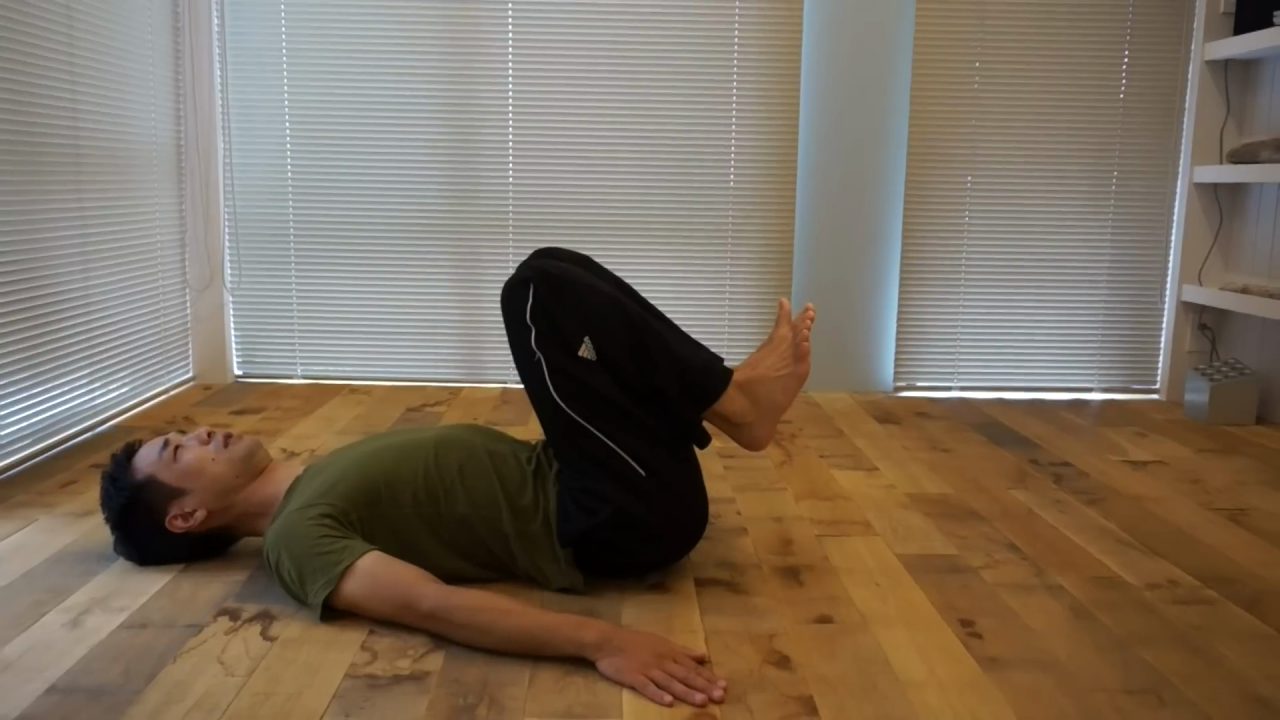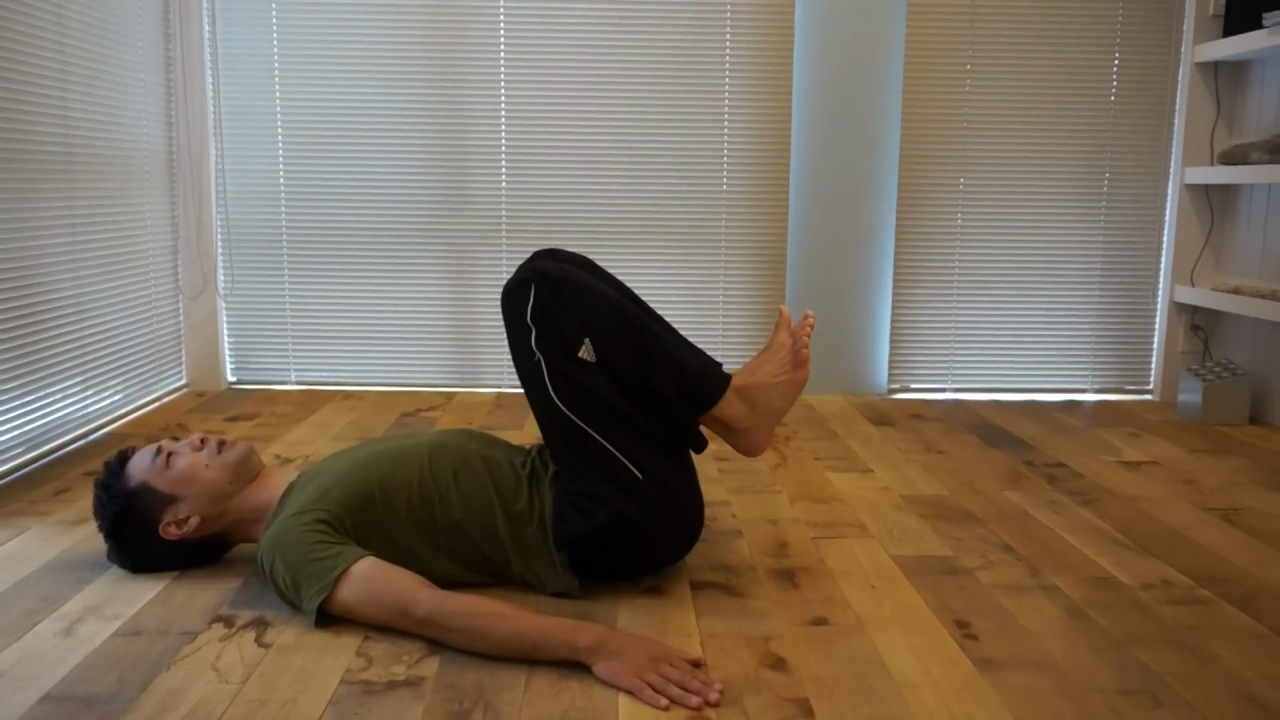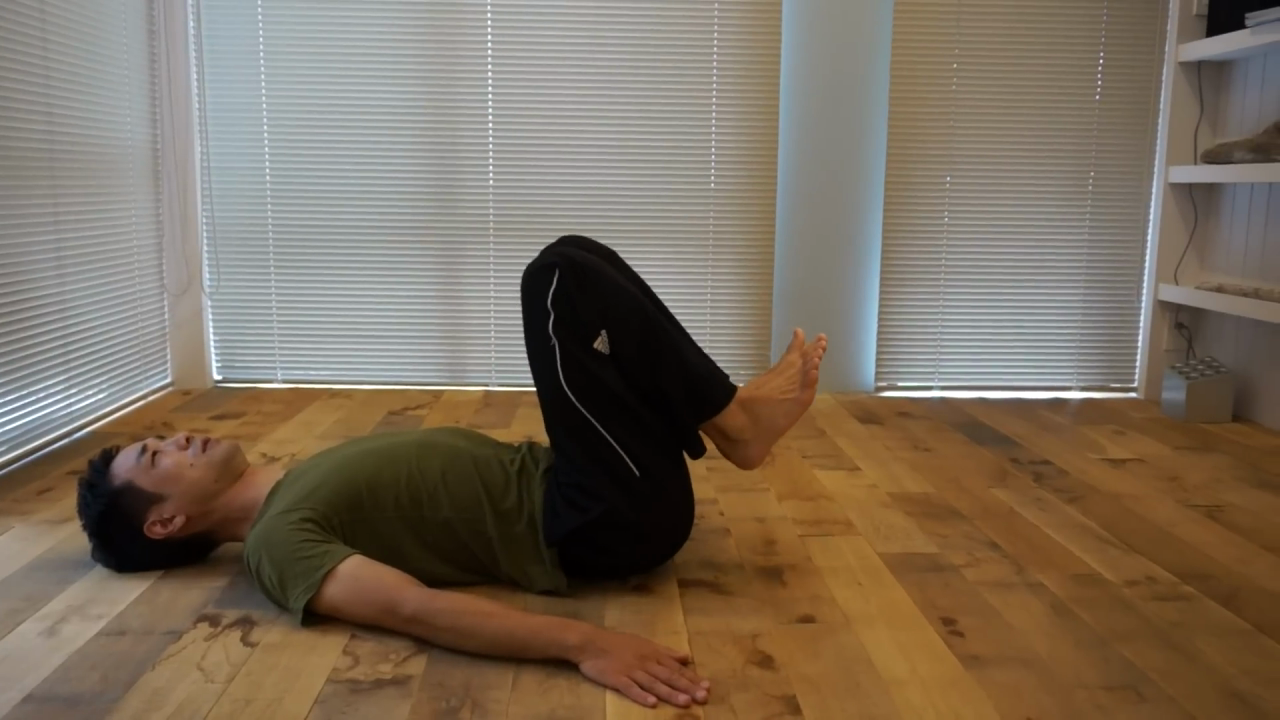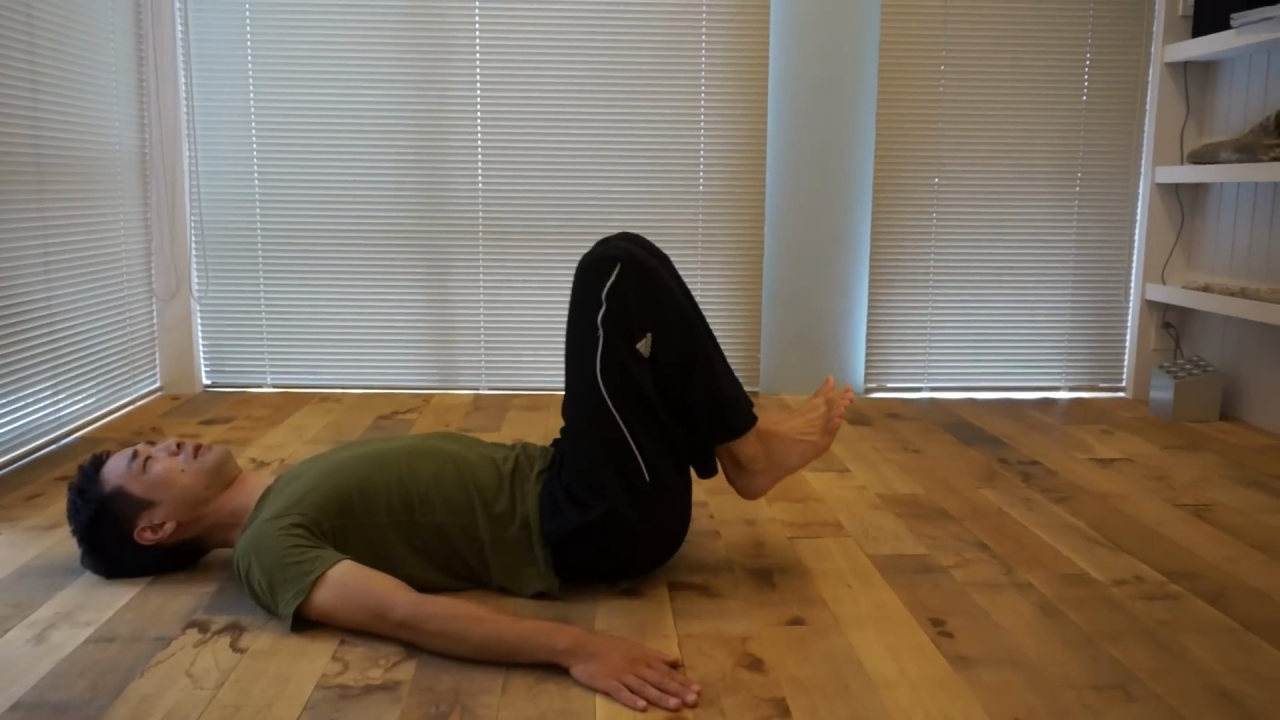
dt=0.4s
person 1, frame 1
left shoulder: (326, 485)
right shoulder: (301, 537)
right elbow: (430, 604)
right wrist: (599, 639)
left hip: (564, 486)
right hip: (618, 523)
left knee: (551, 274)
right knee: (543, 291)
left ankle: (730, 394)
right ankle: (733, 402)
person 1, frame 2
left shoulder: (319, 491)
right shoulder: (295, 543)
right elbow: (426, 610)
right wrist: (596, 643)
left hip: (557, 487)
right hip: (612, 526)
left knee: (552, 277)
right knee: (544, 292)
left ankle: (729, 400)
right ankle: (729, 406)
person 1, frame 3
left shoulder: (306, 488)
right shoulder: (282, 543)
right elbow: (415, 608)
right wrist: (585, 642)
left hip: (549, 480)
right hip: (603, 524)
left knee: (574, 264)
right knee: (561, 278)
left ankle: (730, 412)
right ankle: (733, 419)
person 1, frame 4
left shoulder: (296, 494)
right shoulder: (271, 550)
right elbow: (405, 613)
right wrist: (575, 645)
left hip: (544, 479)
right hip: (597, 527)
left knee: (623, 262)
right knee: (619, 274)
left ankle: (742, 442)
right ankle: (746, 449)
